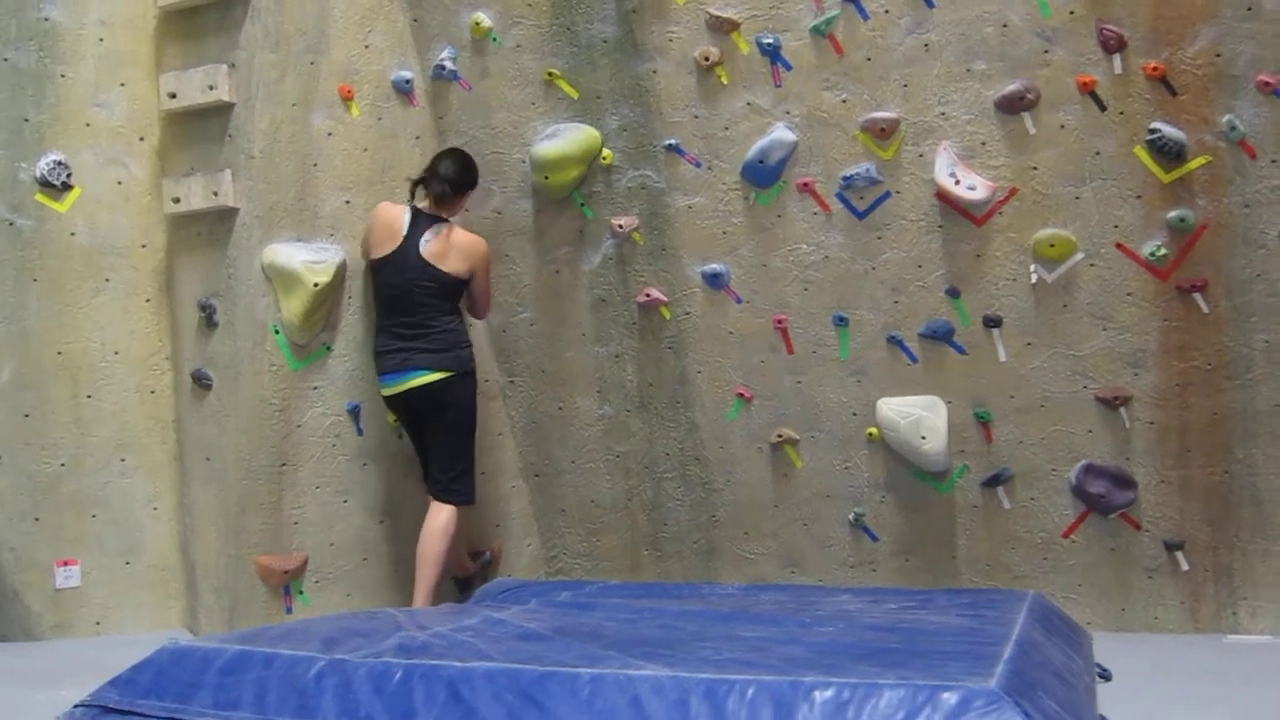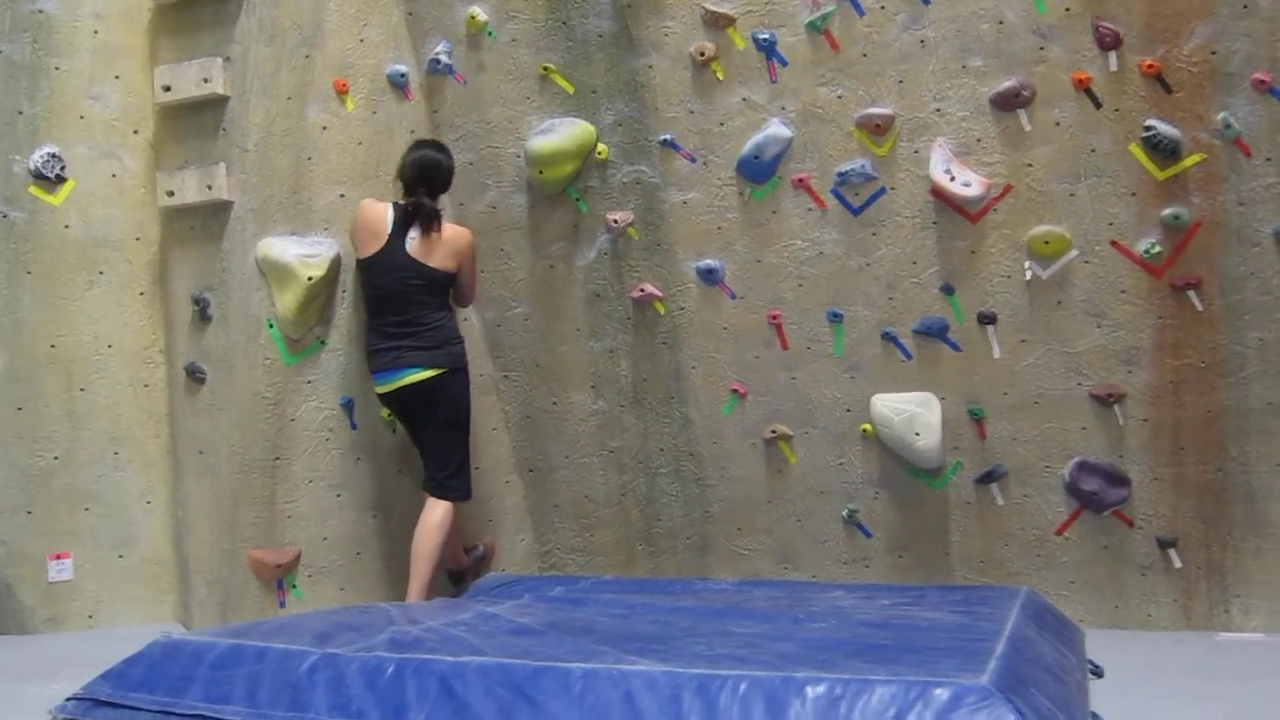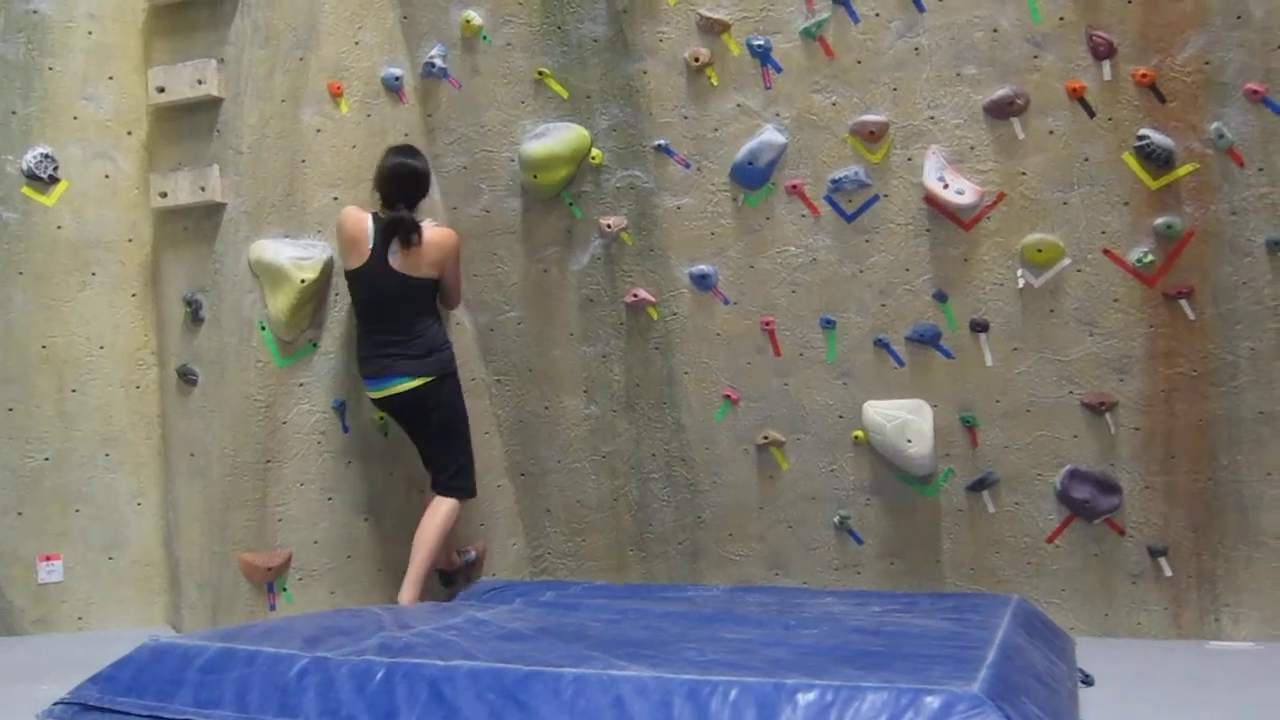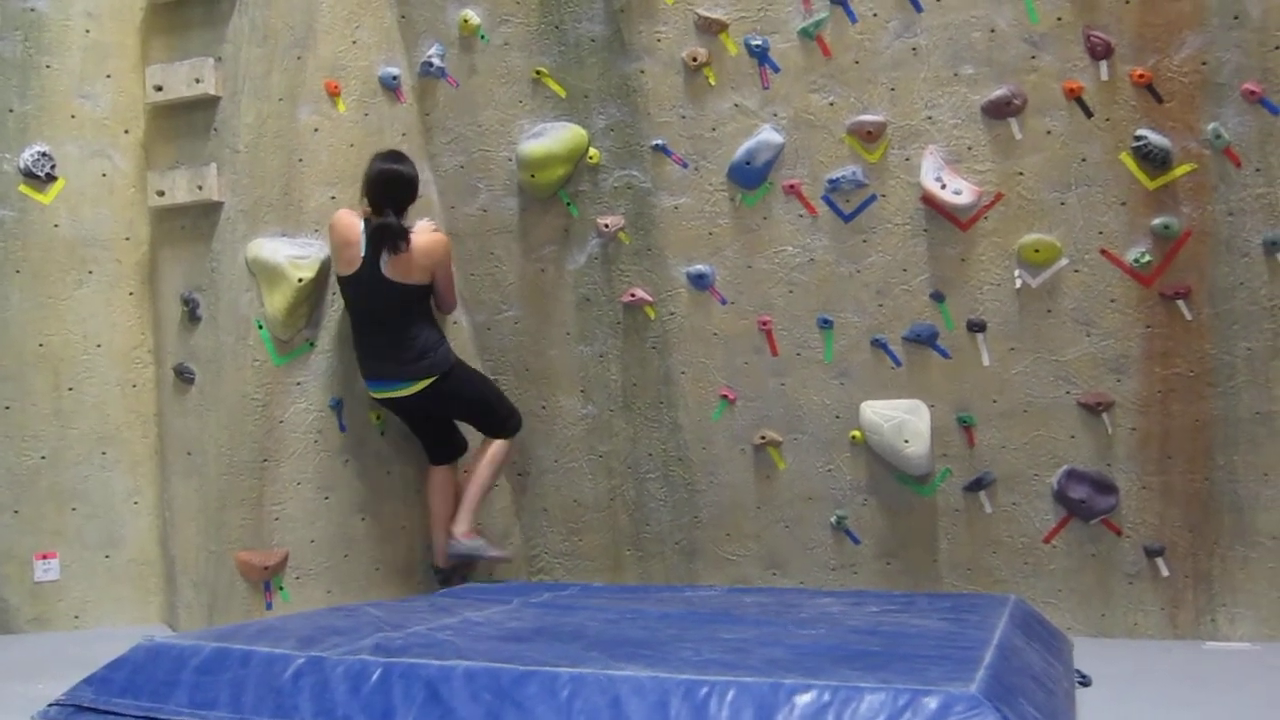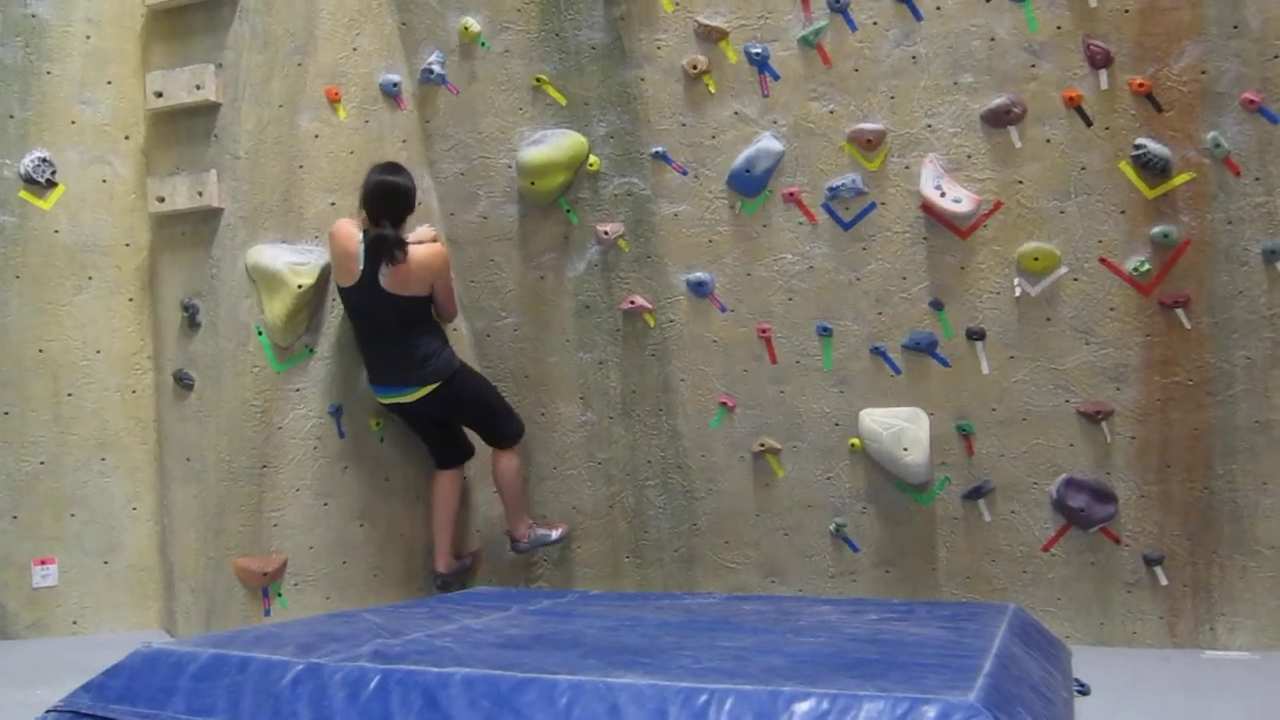
dt=0.3s
person 1, frame 1
left shoulder: (384, 216)
right shoulder: (472, 246)
left hip: (393, 377)
right hip: (445, 372)
left knee: (438, 479)
right knee: (448, 491)
left ankle: (463, 567)
right ankle: (419, 611)
person 1, frame 2
left shoulder: (368, 214)
right shoulder: (458, 238)
left hip: (385, 374)
right hip: (438, 368)
left knee: (440, 470)
right knee: (444, 487)
left ankle: (457, 560)
right ankle: (413, 606)
person 1, frame 3
left shoulder: (350, 223)
right shoulder: (442, 240)
left hip: (377, 379)
right hip: (428, 373)
left knee: (440, 467)
right knee: (452, 486)
left ankle: (449, 561)
right ankle: (407, 600)
person 1, frame 4
left shoulder: (342, 228)
right shoulder: (432, 243)
left hip: (378, 381)
right hip: (430, 371)
left knee: (443, 451)
right knee: (504, 424)
left ankle: (445, 556)
right ankle: (463, 530)
person 1, frame 5
left shoulder: (342, 238)
right shoulder: (430, 256)
right elbow: (447, 314)
left hip: (387, 388)
right hip: (437, 378)
left knee: (449, 456)
right knee: (507, 435)
left ankle: (444, 564)
right ankle: (521, 531)
